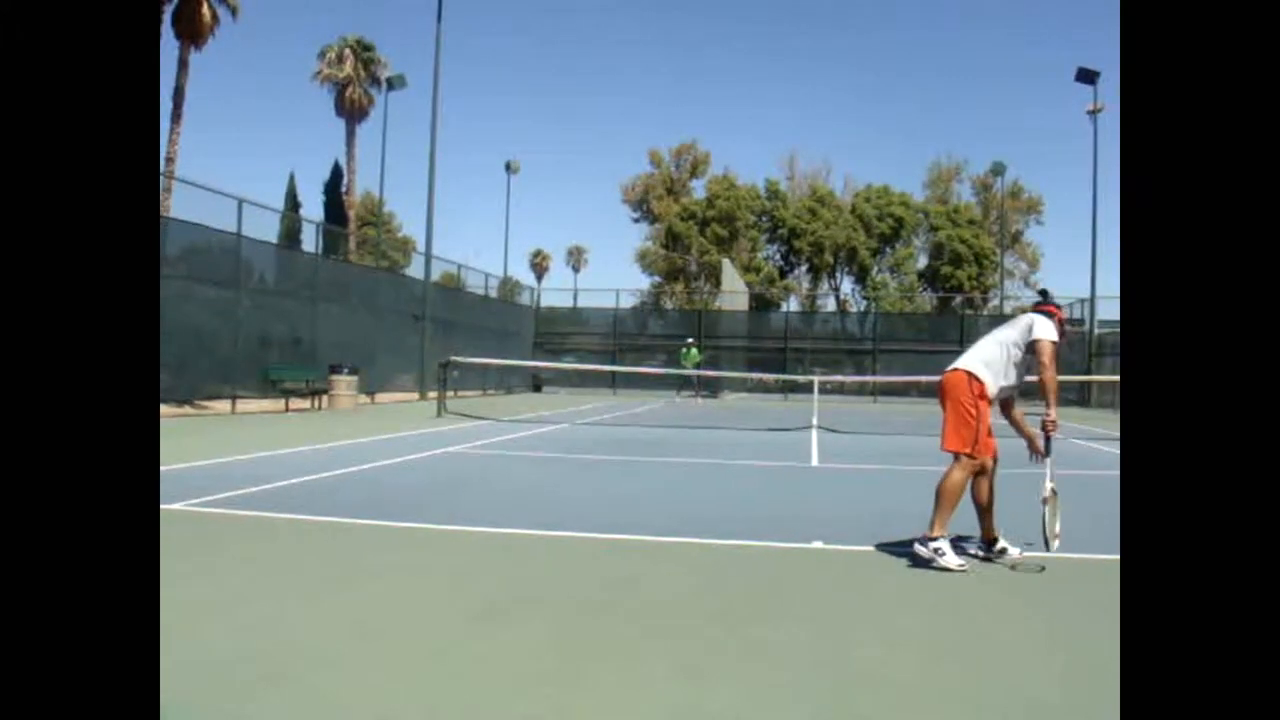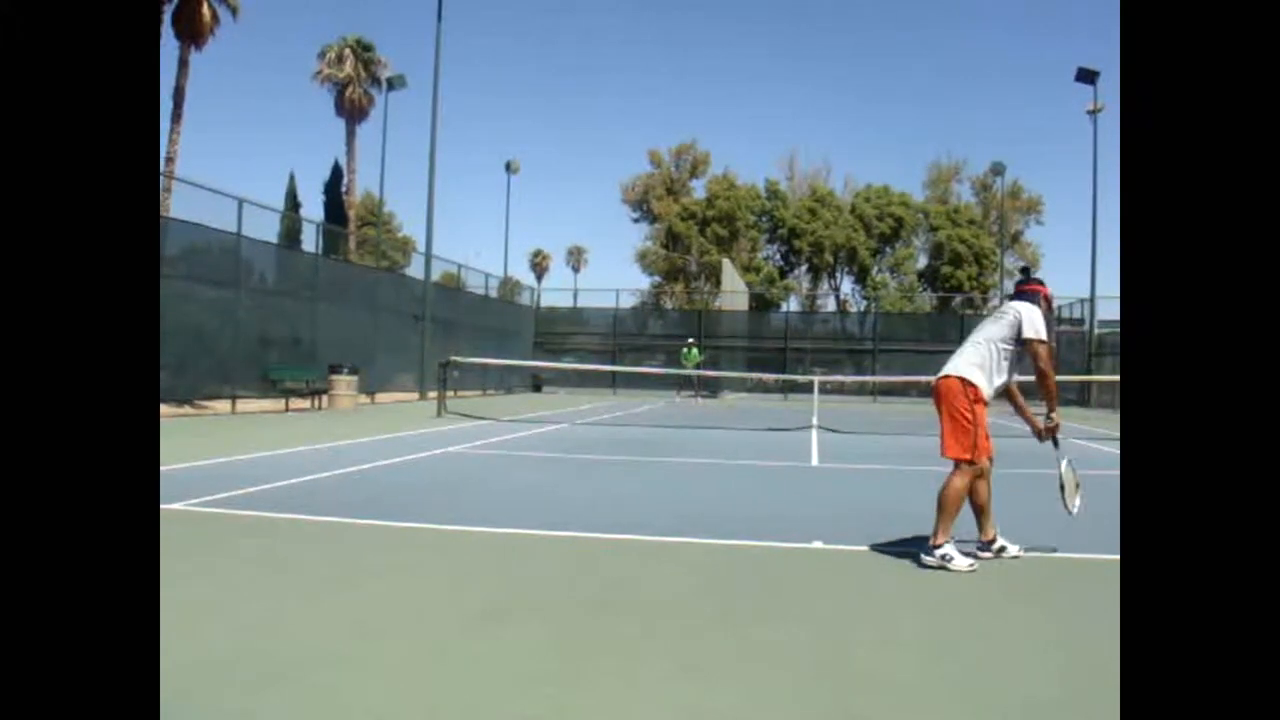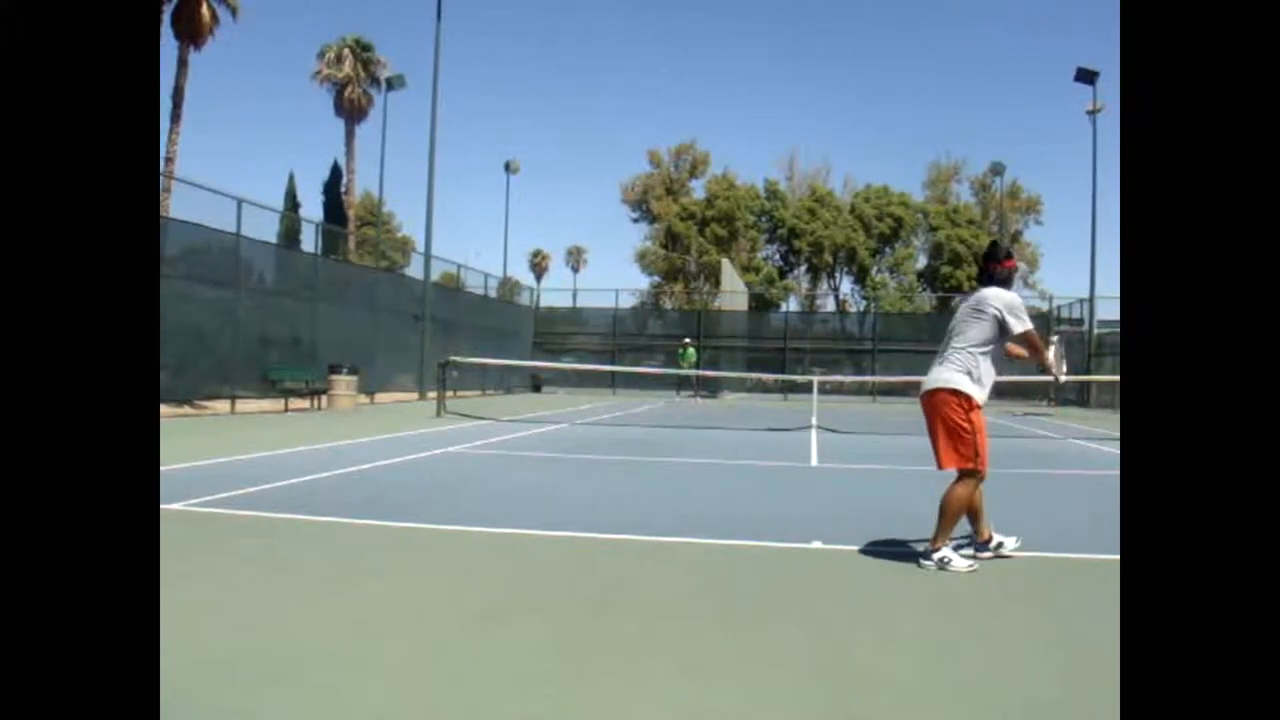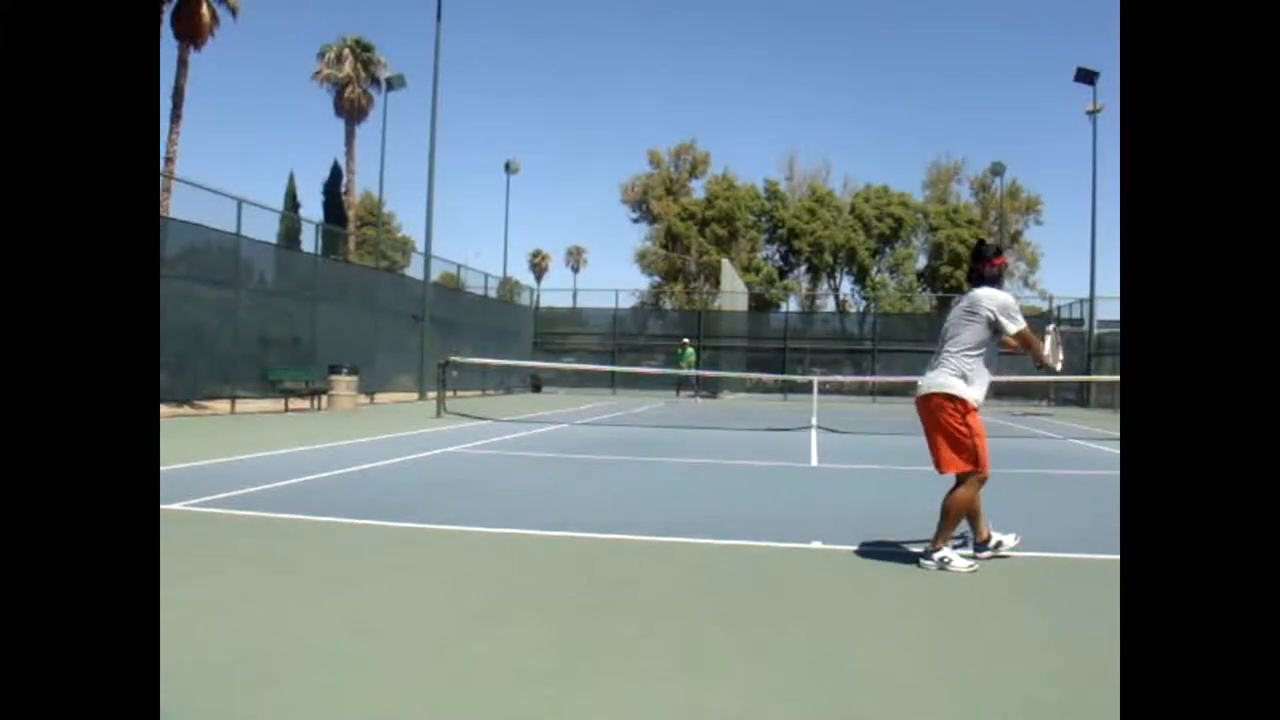
dt=0.3s
person 1, frame 1
left shoulder: (1022, 353)
right shoulder: (1041, 322)
left elbow: (1008, 407)
right elbow: (1047, 363)
left wrist: (1032, 440)
right wrist: (1051, 409)
left hip: (971, 386)
right hip: (968, 381)
left knee: (987, 463)
right knee: (967, 461)
left ankle: (989, 540)
right ankle: (933, 538)
person 1, frame 2
left shoulder: (1007, 316)
right shoulder: (1029, 311)
left elbow: (1009, 383)
right elbow: (1043, 364)
left wrist: (1033, 422)
right wrist: (1053, 411)
left hip: (955, 385)
right hip: (962, 386)
left knee: (982, 464)
right knee: (968, 467)
left ankle: (989, 539)
right ankle: (937, 545)
person 1, frame 3
left shoulder: (975, 301)
right shoulder: (1007, 299)
right elbow: (1035, 346)
left wrist: (1033, 358)
right wrist: (1046, 364)
left hip: (938, 389)
right hip: (956, 392)
left knee: (973, 471)
right knee: (971, 472)
left ankle: (985, 540)
right ankle: (936, 549)
person 1, frame 4
left shoulder: (969, 301)
right shoulder: (1000, 300)
right elbow: (1027, 343)
left wrist: (1030, 349)
right wrist: (1041, 354)
left hip: (934, 393)
right hip: (950, 396)
left knee: (971, 473)
right knee: (975, 474)
left ankle: (984, 539)
right ankle: (936, 550)
